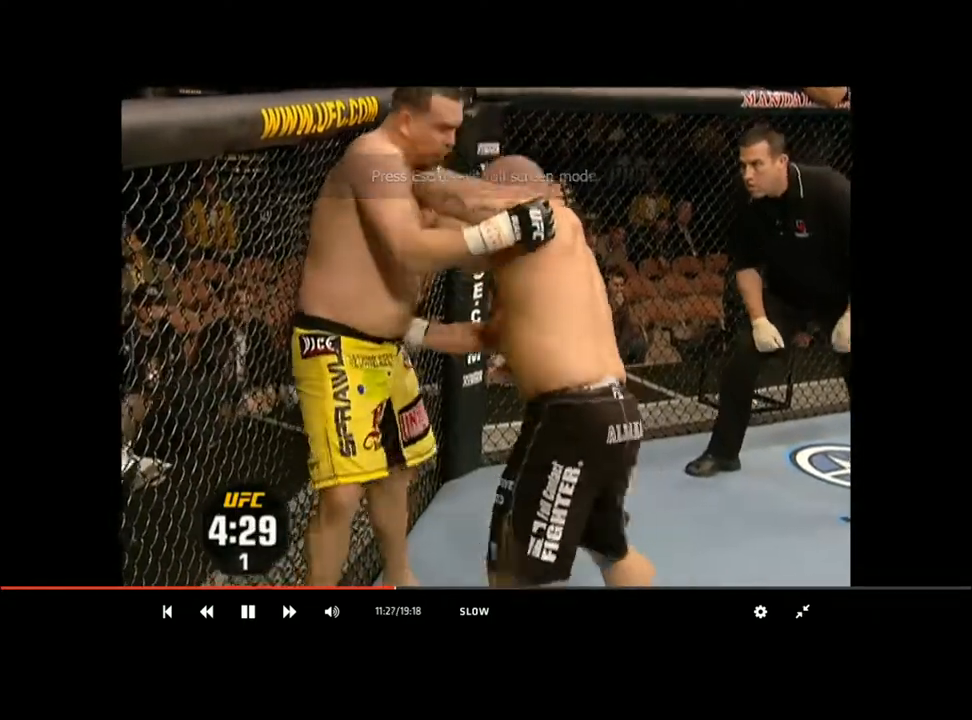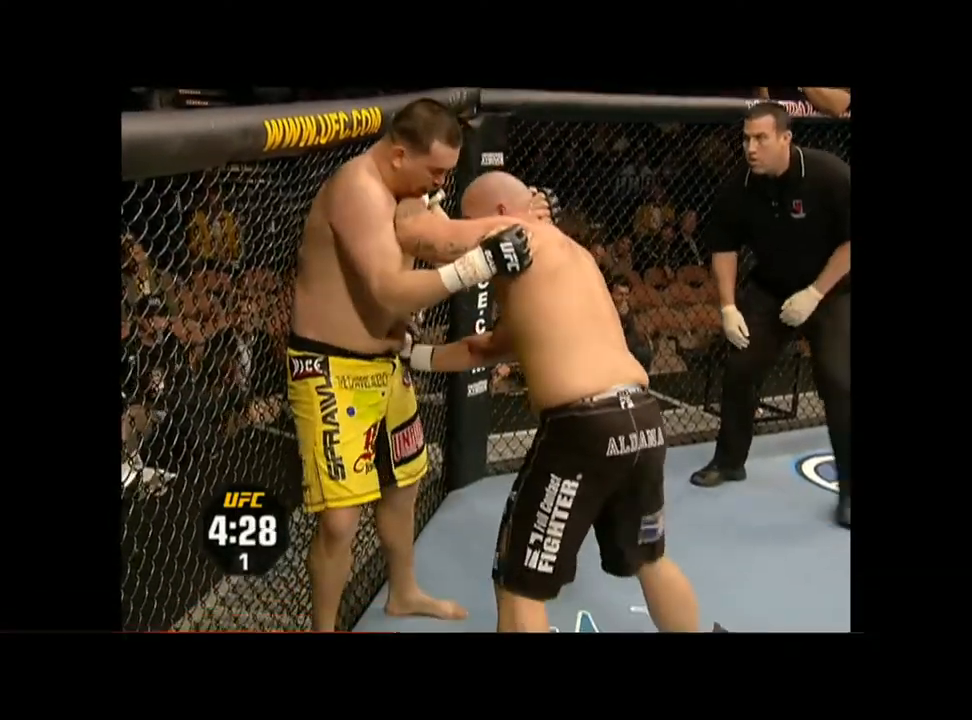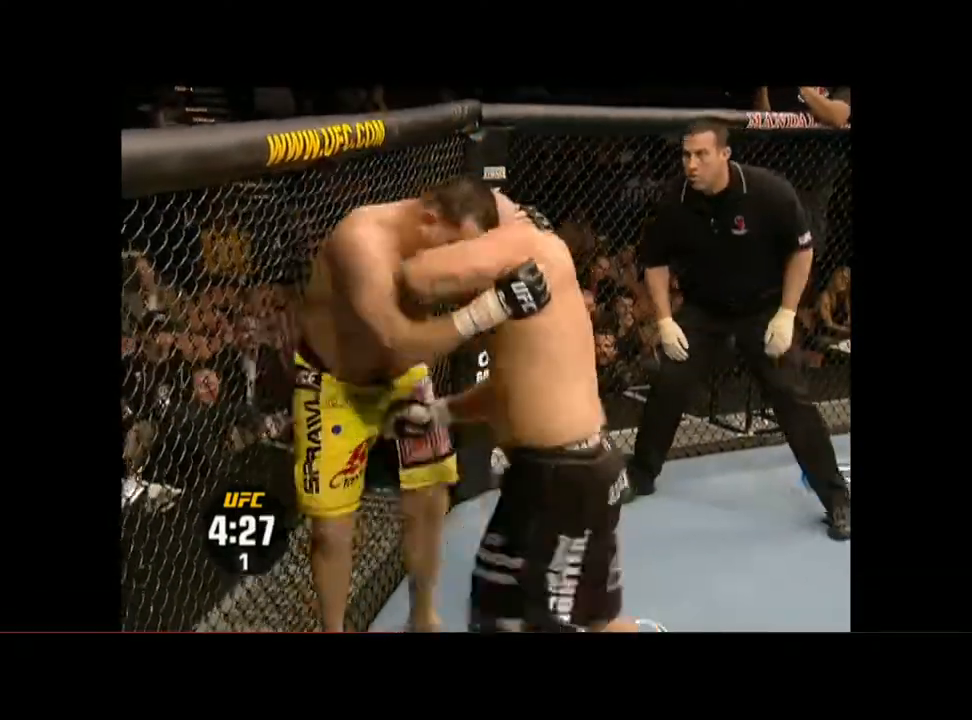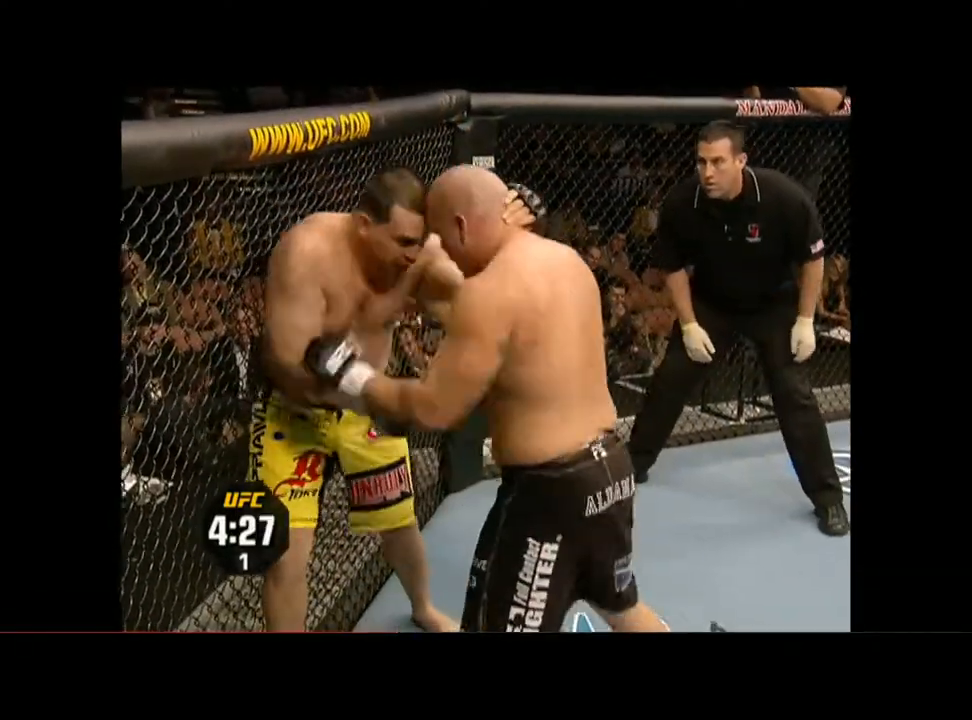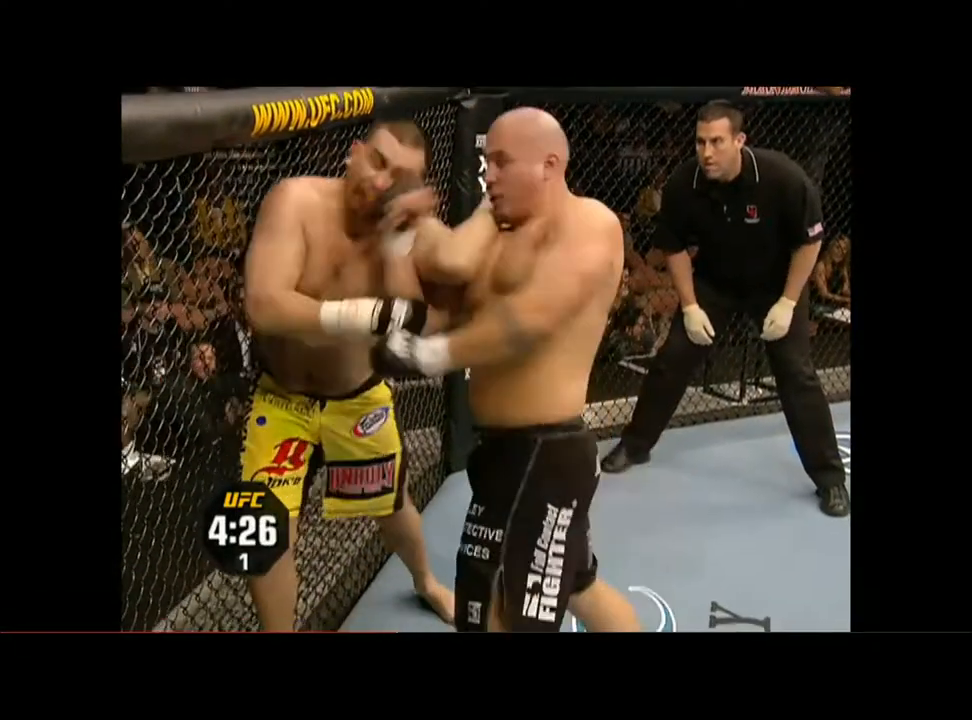
dt=0.7s
person 1, frame 1
left shoulder: (409, 169)
right shoulder: (374, 158)
right elbow: (412, 253)
right wrist: (502, 230)
left hip: (385, 350)
right hip: (335, 348)
left knee: (396, 471)
right knee: (342, 496)
left ankle: (398, 580)
person 1, frame 2
left shoulder: (396, 189)
right shoulder: (359, 189)
left elbow: (438, 237)
right elbow: (393, 292)
left wrist: (510, 224)
right wrist: (479, 264)
left hip: (384, 363)
right hip: (330, 371)
left knee: (402, 484)
right knee: (340, 520)
left ankle: (404, 594)
right ankle: (323, 629)
person 1, frame 3
left shoulder: (434, 234)
right shoulder: (365, 239)
right elbow: (405, 344)
right wrist: (495, 306)
left hip: (400, 375)
right hip: (335, 385)
left knee: (428, 504)
right knee: (331, 530)
left ankle: (423, 616)
right ankle: (332, 631)
person 1, frame 4
left shoulder: (419, 253)
right shoulder: (309, 248)
right elbow: (292, 358)
left hip: (365, 407)
right hip: (293, 409)
left knee: (400, 523)
right knee: (286, 559)
left ankle: (423, 608)
person 1, frame 5
right shoulder: (294, 199)
left elbow: (420, 317)
right elbow: (263, 308)
left wrist: (398, 239)
right wrist: (371, 315)
left hip: (359, 398)
right hip: (281, 396)
left knee: (390, 507)
left ankle: (426, 582)
right ankle: (279, 635)
person 2, frame 1
left shoulder: (549, 219)
right elbow: (491, 334)
left hip: (571, 417)
right hip: (618, 412)
left knee: (514, 570)
right knee: (610, 550)
person 2, frame 2
right shoulder: (570, 254)
right elbow: (498, 345)
right wrist: (421, 354)
left hip: (582, 431)
right hip: (639, 419)
left knee: (518, 586)
right knee: (650, 560)
person 2, frame 3
left shoulder: (532, 248)
left elbow: (421, 277)
right wrist: (438, 411)
left hip: (557, 476)
right hip: (585, 464)
left knee: (519, 625)
right knee: (602, 617)
person 2, frame 4
left shoulder: (489, 294)
right shoulder: (567, 259)
left elbow: (433, 410)
left wrist: (349, 373)
left hip: (547, 490)
right hip: (610, 467)
right knee: (623, 606)
person 2, frame 5
left shoulder: (587, 223)
right shoulder: (497, 227)
left elbow: (530, 319)
right elbow: (450, 266)
left wrist: (428, 353)
right wrist: (414, 223)
left hip: (541, 454)
right hip: (512, 448)
left knee: (508, 617)
right knee: (579, 584)
person 3, frame 1
left shoulder: (831, 190)
right shoulder: (746, 205)
left elbow: (846, 255)
right elbow: (746, 266)
left wrist: (848, 317)
right wrist: (758, 319)
left hip: (840, 296)
right hip: (783, 293)
left knee: (848, 365)
right knee: (740, 359)
right ankle: (723, 451)
person 3, frame 2
left shoulder: (830, 176)
right shoulder: (738, 188)
left elbow: (850, 240)
right elbow: (723, 248)
left wrist: (815, 294)
right wrist: (728, 306)
left hip: (831, 293)
right hip: (769, 293)
left knee: (835, 379)
right knee: (739, 372)
left ankle: (849, 484)
right ankle: (729, 461)
person 3, frame 3
left shoulder: (770, 192)
right shoulder: (674, 204)
left elbow: (801, 250)
right elbow: (655, 262)
left wrist: (785, 314)
right wrist: (665, 320)
left hip: (763, 308)
right hip: (701, 309)
left knee: (791, 395)
right knee: (668, 387)
left ankle: (835, 496)
right ankle: (641, 474)
person 3, frame 4
left shoulder: (784, 197)
right shoulder: (681, 203)
left elbow: (813, 257)
right elbow: (672, 266)
left wrist: (805, 320)
right wrist: (689, 324)
left hip: (775, 303)
right hip: (709, 302)
left knee: (794, 393)
right knee: (670, 379)
left ankle: (827, 497)
right ankle: (633, 463)
person 3, frame 5
left shoulder: (783, 177)
right shoulder: (682, 185)
left elbow: (809, 241)
right elbow: (674, 248)
left wrist: (787, 303)
right wrist: (690, 306)
left hip: (776, 283)
right hip: (712, 281)
left knee: (796, 373)
right knee: (672, 358)
left ankle: (829, 478)
right ankle: (635, 444)
